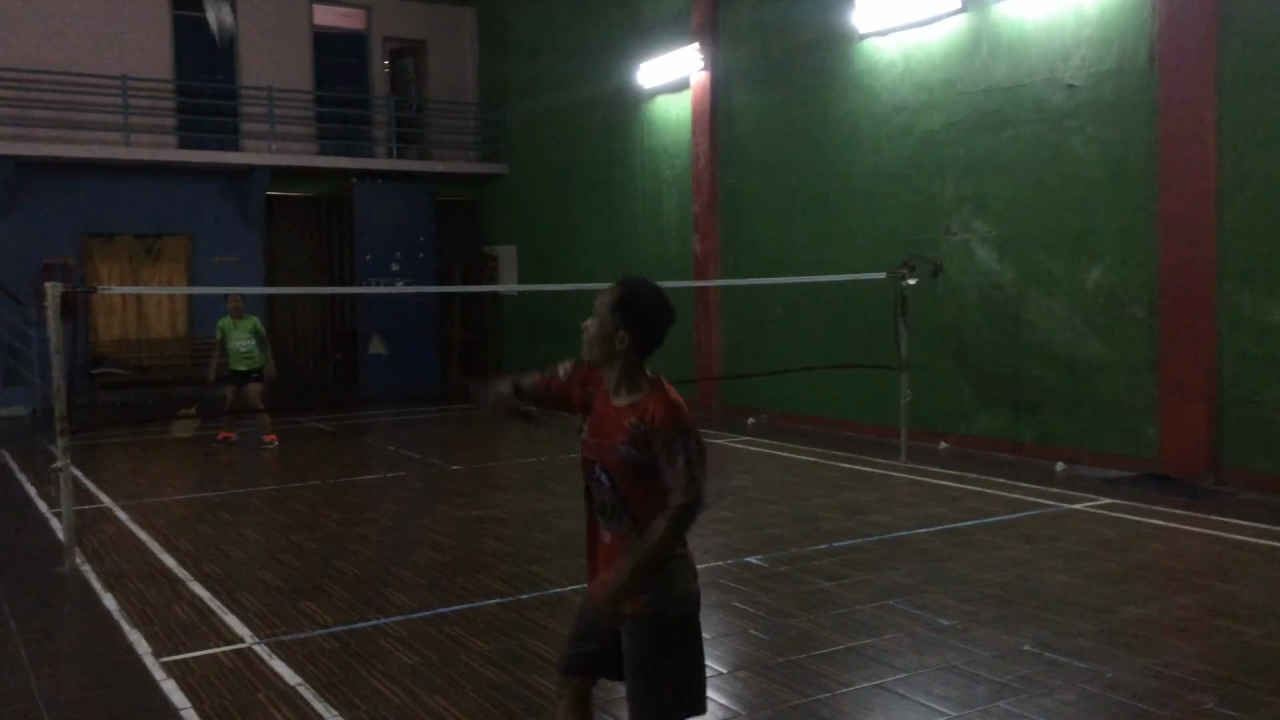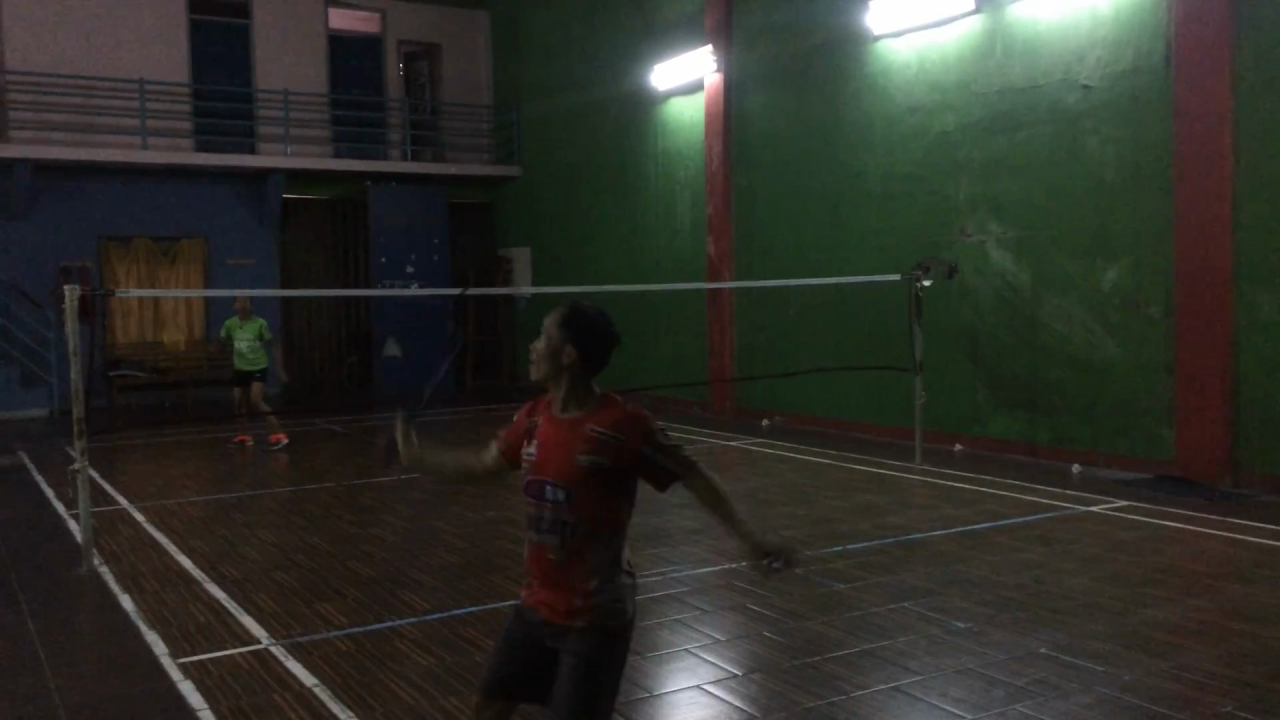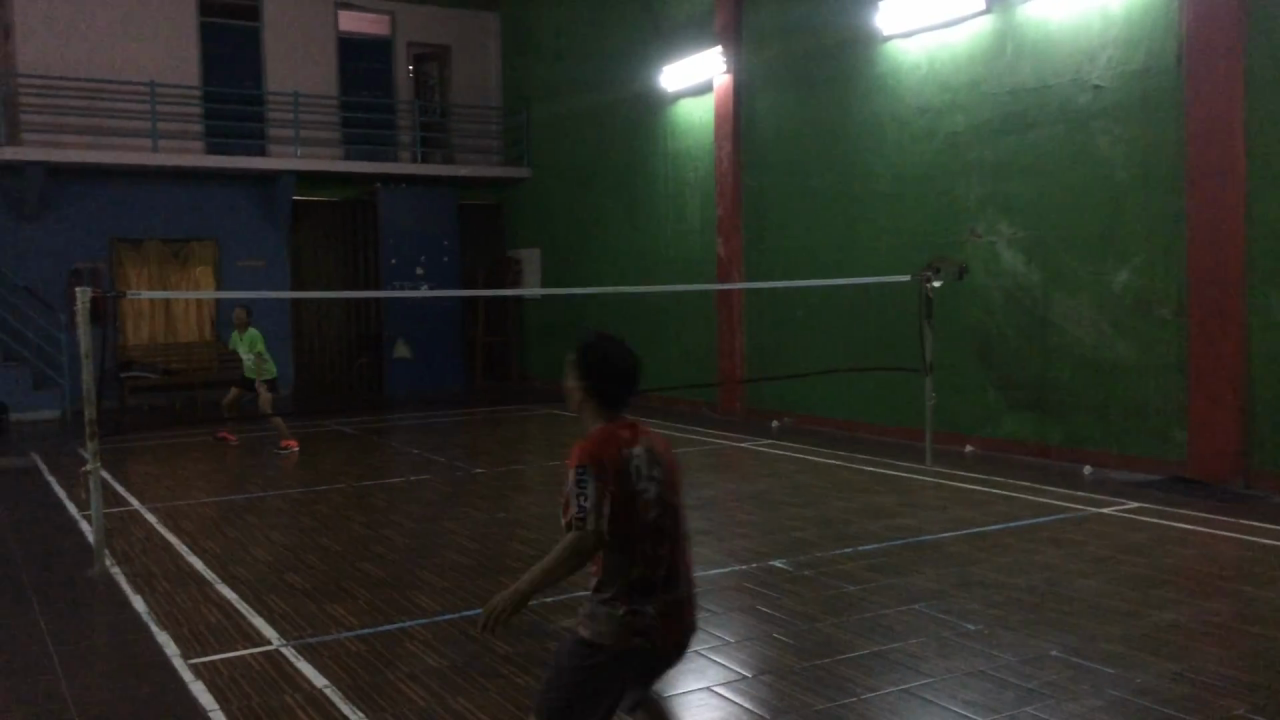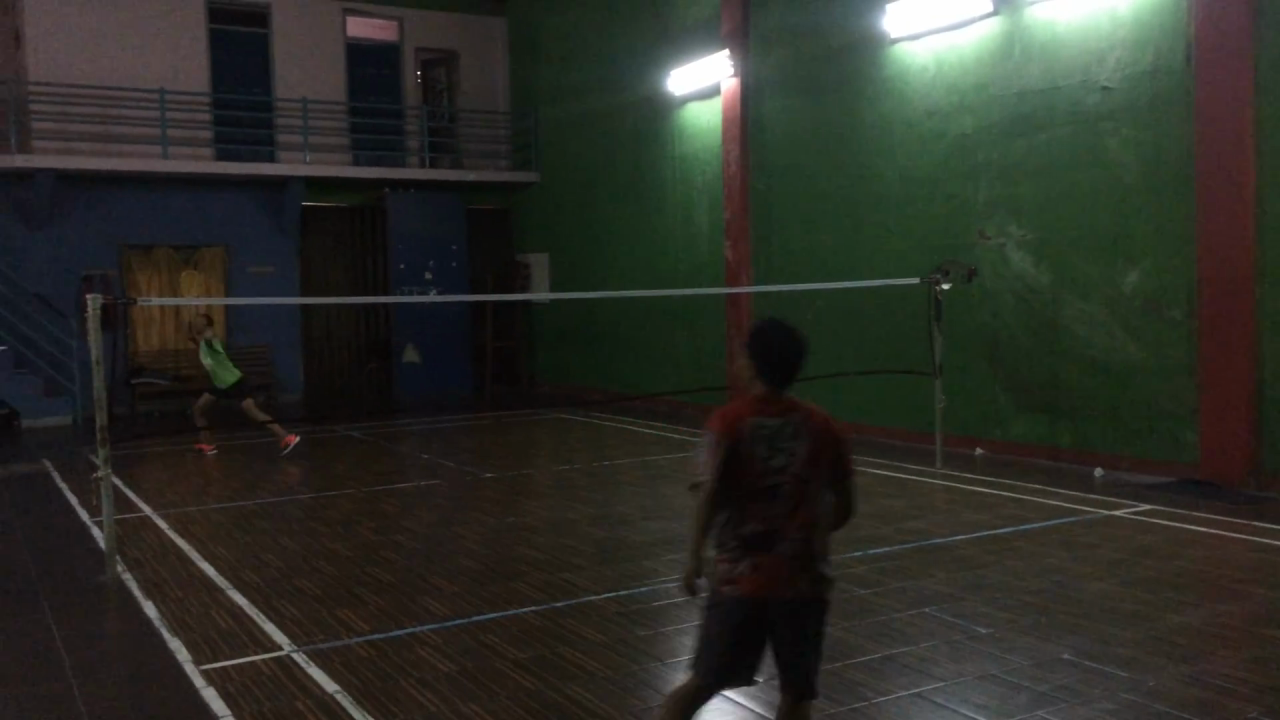
dt=0.3s
person 1, frame 1
left shoulder: (664, 416)
right shoulder: (587, 383)
left elbow: (685, 505)
right elbow: (523, 391)
left wrist: (625, 573)
right wrist: (510, 392)
left hip: (657, 597)
right hip: (610, 590)
right knee: (571, 684)
person 1, frame 2
left shoulder: (621, 426)
right shoulder: (533, 419)
left elbow: (693, 478)
right elbow: (485, 463)
left wrist: (747, 538)
right wrist: (418, 456)
left hip: (597, 613)
right hip: (540, 604)
person 1, frame 3
left shoulder: (593, 454)
right shoulder: (652, 445)
left elbow: (585, 540)
left wrist: (518, 594)
left hip: (618, 621)
right hip: (675, 619)
person 1, frame 4
left shoulder: (728, 422)
right shoulder: (825, 428)
left elbow: (710, 496)
right elbow: (844, 509)
left wrist: (694, 557)
left hip: (739, 580)
right hip: (803, 581)
left knee: (698, 686)
